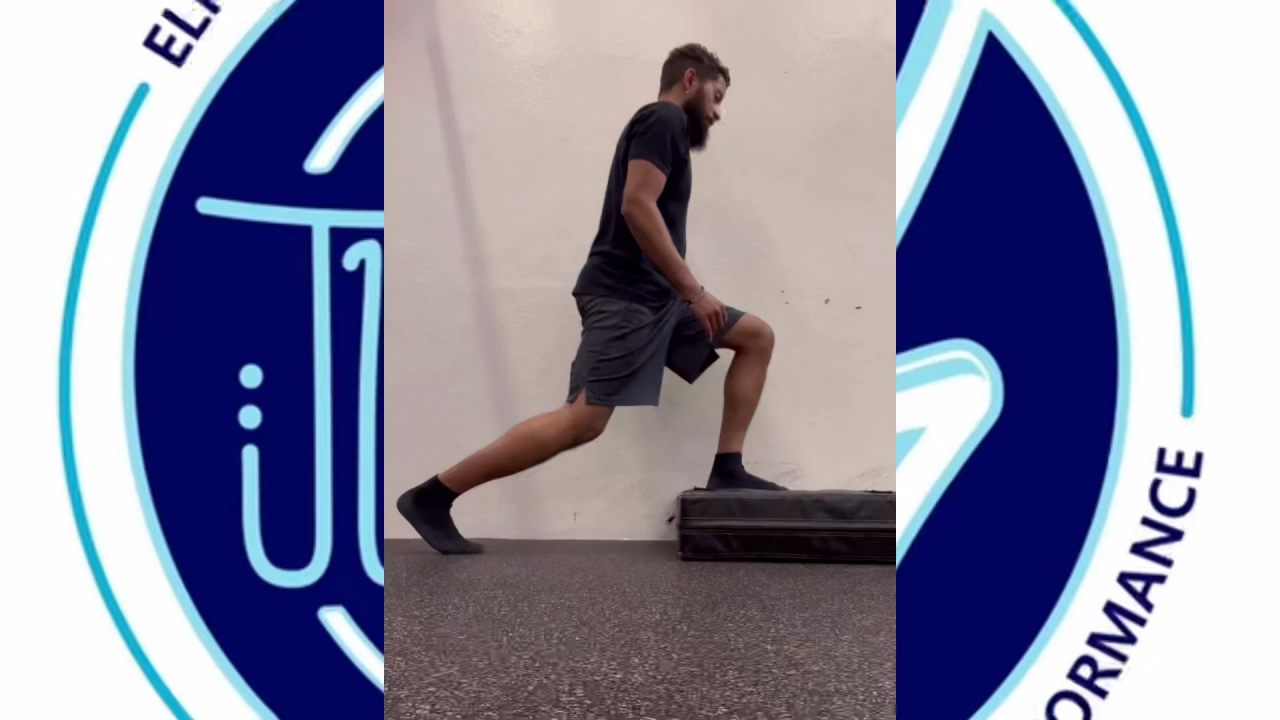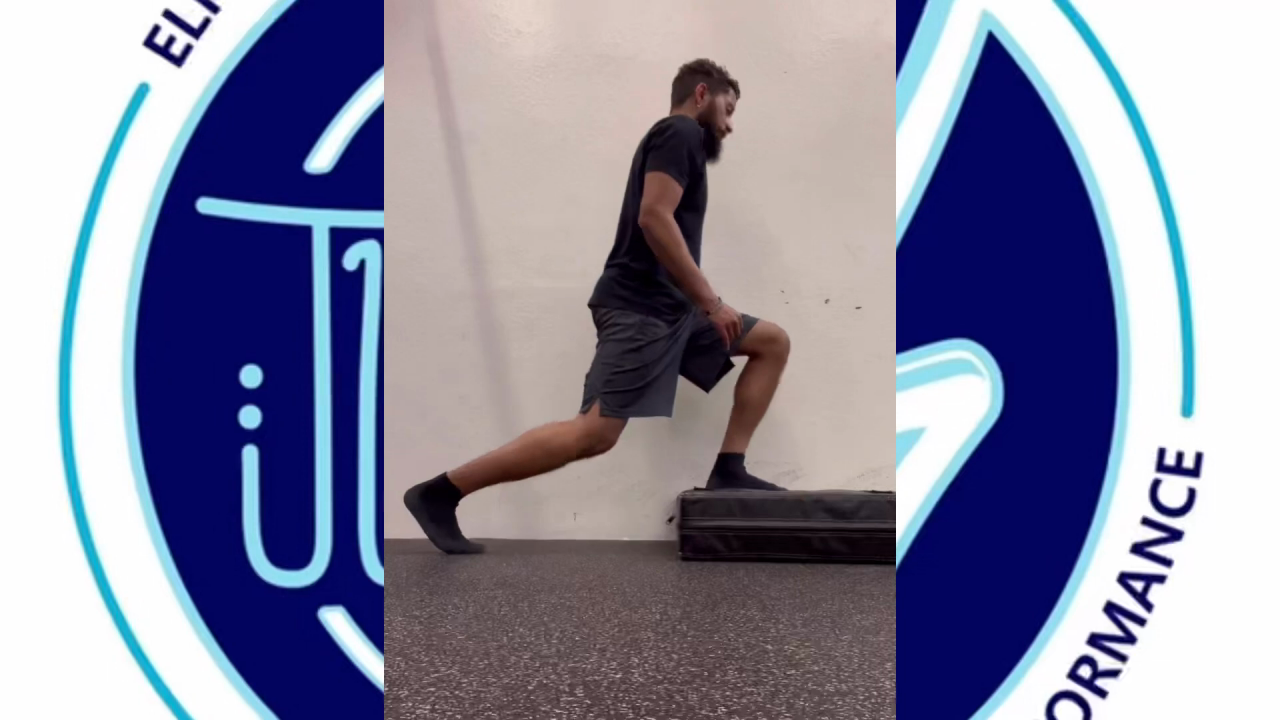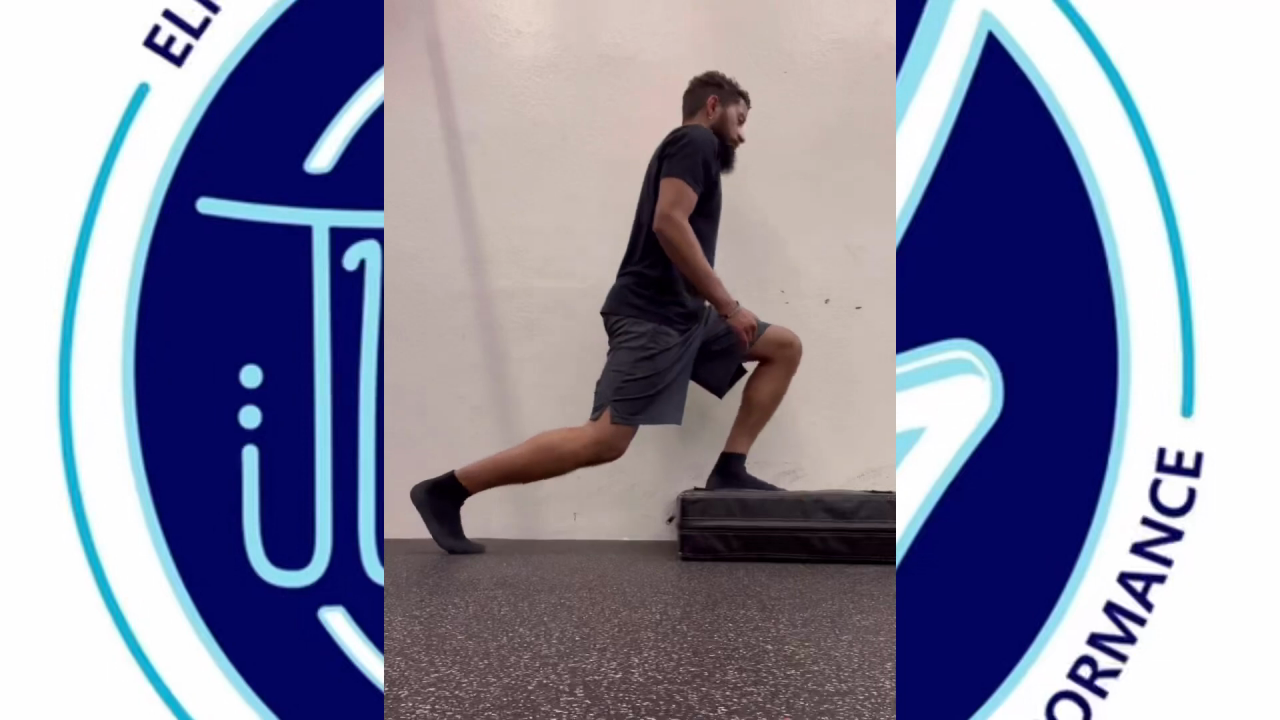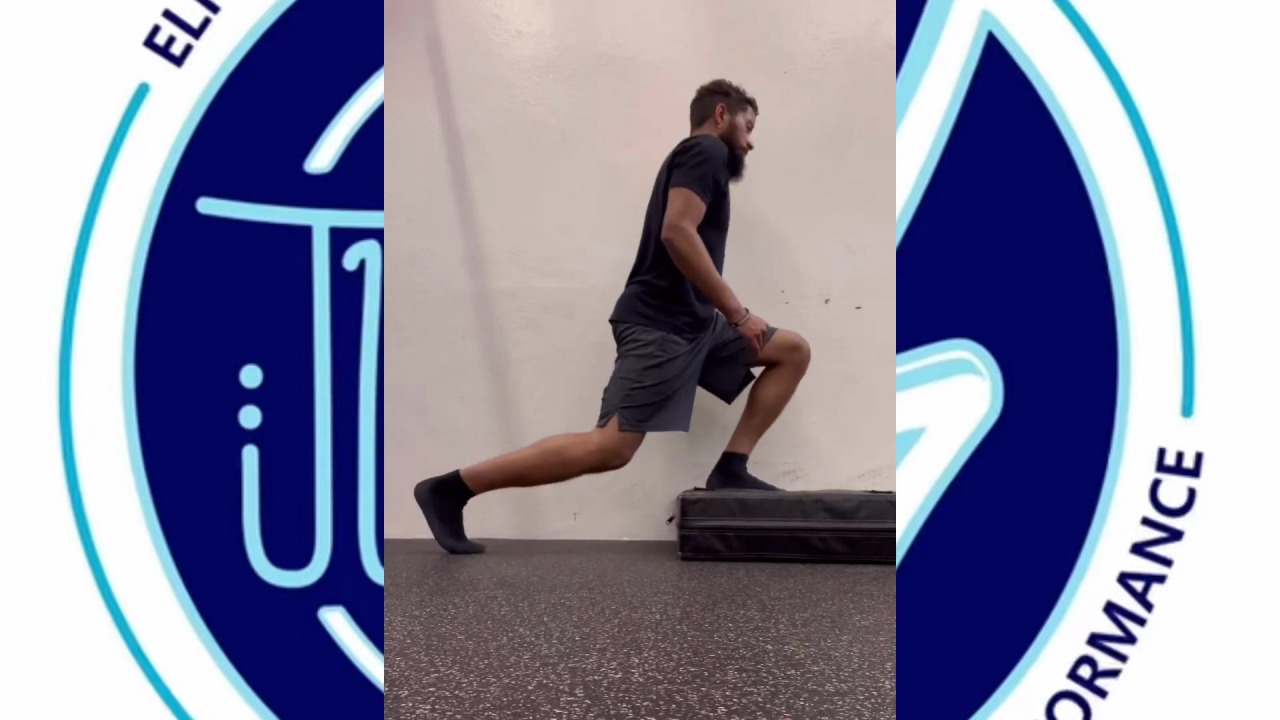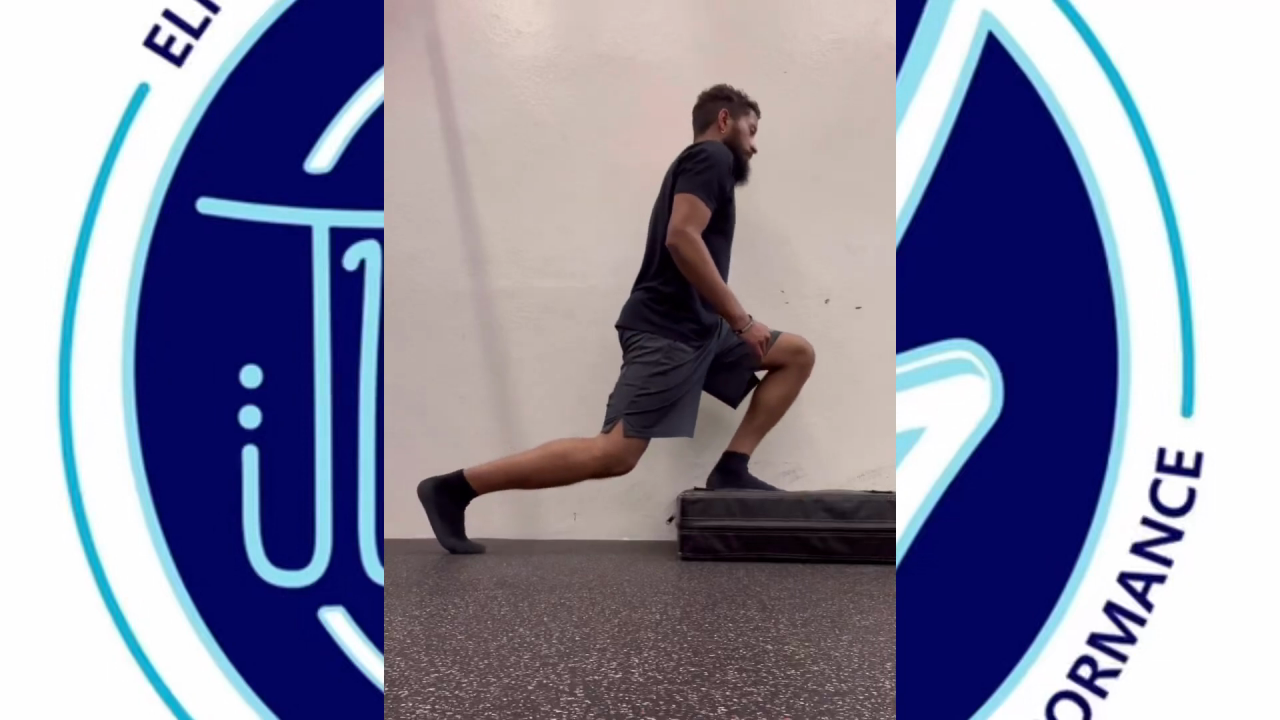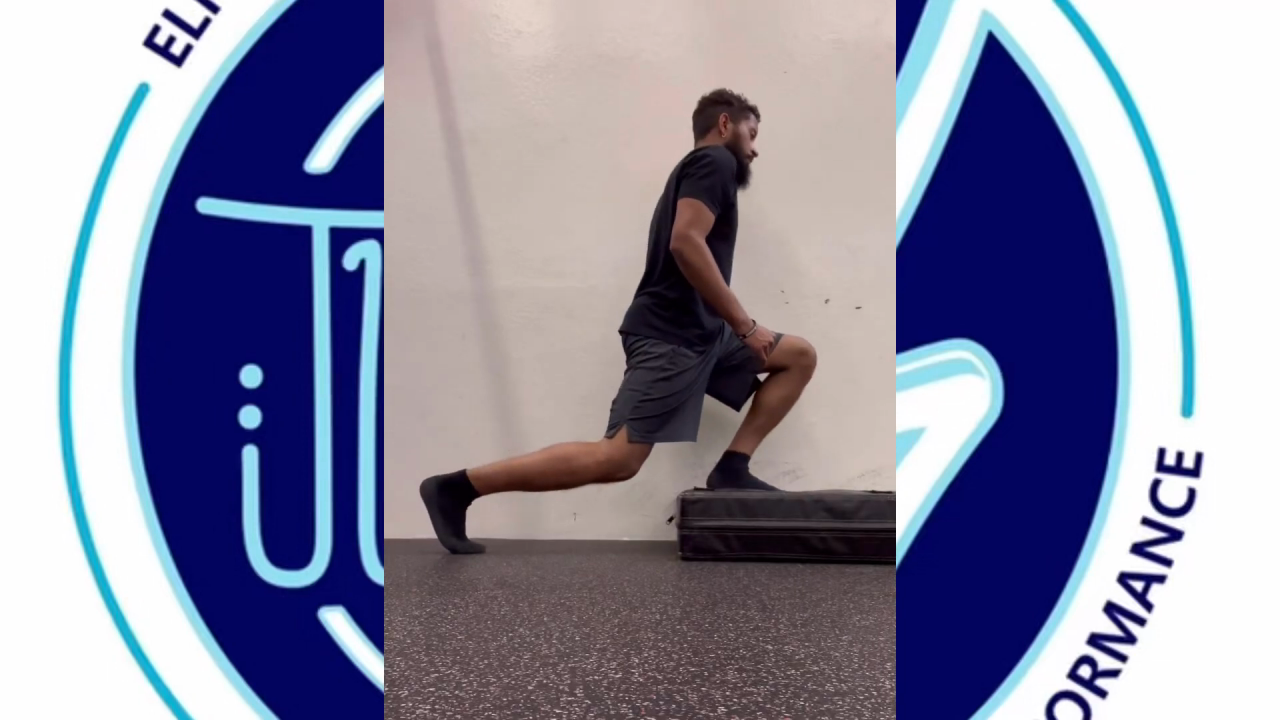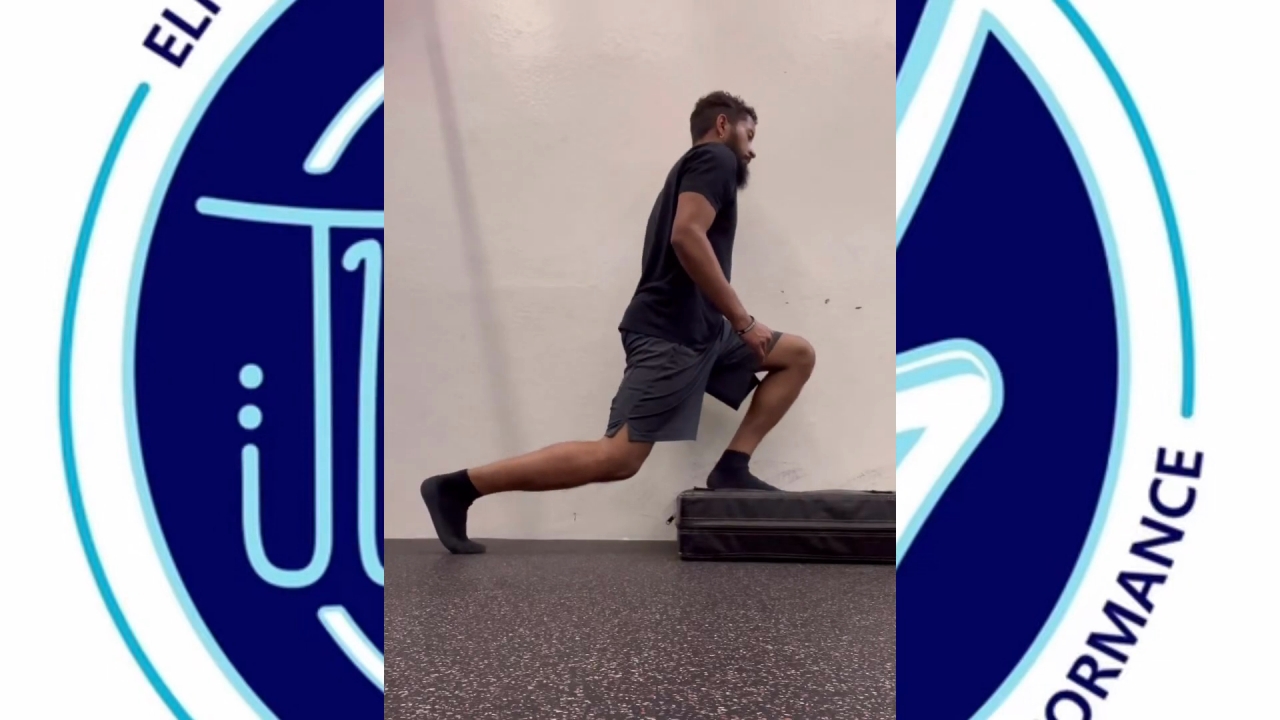
dt=0.2s
person 1, frame 1
left shoulder: (665, 128)
right shoulder: (663, 118)
right elbow: (636, 205)
right wrist: (693, 290)
left hip: (653, 295)
right hip: (625, 295)
left knee: (757, 336)
right knee: (583, 421)
left ankle: (727, 471)
right ankle: (432, 496)
person 1, frame 2
left shoulder: (677, 140)
right shoulder: (680, 131)
right elbow: (654, 217)
right wrist: (711, 301)
left hip: (669, 306)
right hip: (641, 307)
left knee: (772, 342)
right knee: (595, 432)
left ankle: (728, 470)
right ankle: (438, 492)
person 1, frame 3
left shoulder: (689, 150)
right shoulder: (695, 140)
right elbow: (668, 222)
right wrist: (728, 304)
left hip: (682, 313)
right hip: (652, 315)
left knee: (785, 346)
right knee: (604, 440)
left ankle: (730, 470)
right ankle: (446, 491)
person 1, frame 4
left shoulder: (697, 159)
right shoulder: (705, 150)
right elbow: (677, 232)
right wrist: (737, 312)
left hip: (691, 320)
right hip: (661, 324)
left knee: (793, 351)
right knee: (609, 448)
left ankle: (731, 470)
right ankle: (450, 489)
person 1, frame 5
left shoulder: (699, 165)
right shoulder: (711, 157)
right elbow: (682, 238)
right wrist: (741, 319)
left hip: (695, 327)
right hip: (667, 331)
left knee: (798, 354)
right knee: (614, 453)
left ankle: (732, 469)
right ankle: (453, 488)
person 1, frame 6
left shoulder: (699, 170)
right shoulder: (714, 162)
right elbow: (686, 243)
right wrist: (745, 325)
left hip: (698, 332)
right hip: (671, 335)
left knee: (800, 356)
right knee: (617, 459)
left ankle: (732, 468)
right ankle: (455, 488)
person 1, frame 7
left shoulder: (696, 170)
right shoulder: (714, 158)
right elbow: (687, 238)
right wrist: (743, 320)
left hip: (697, 329)
right hip: (670, 333)
left knee: (798, 354)
right knee: (617, 459)
left ankle: (732, 468)
right ankle: (456, 488)
